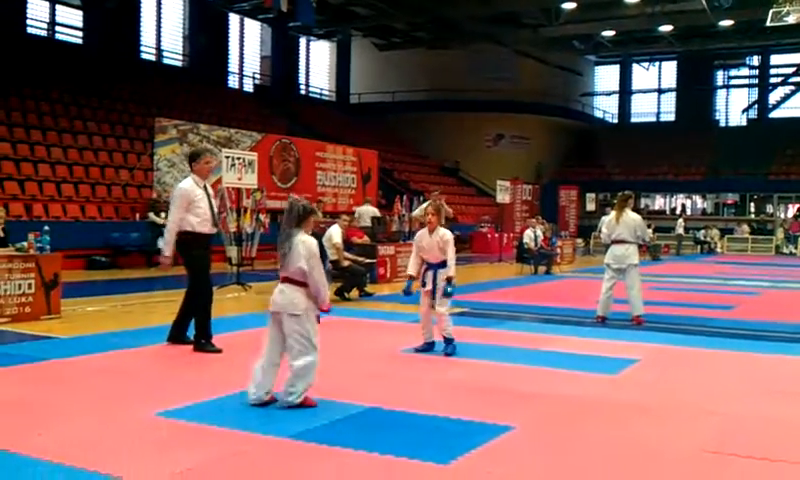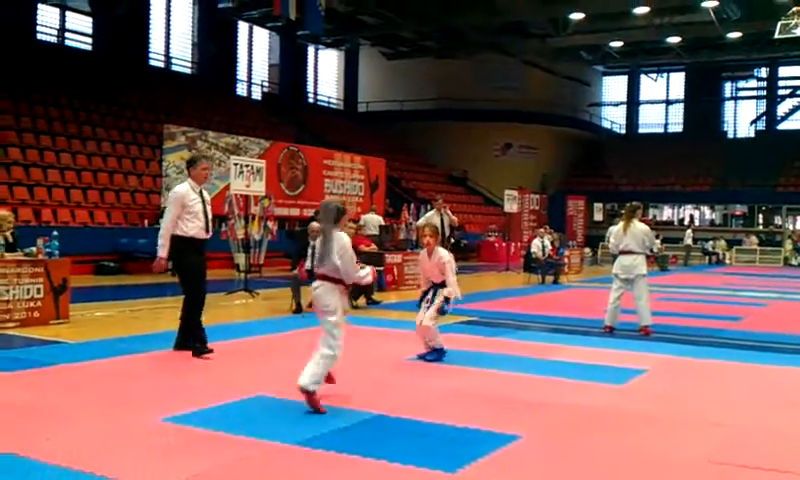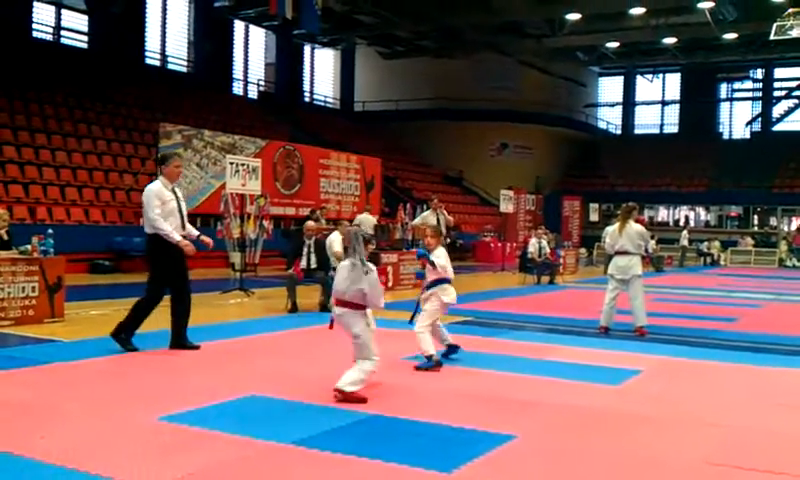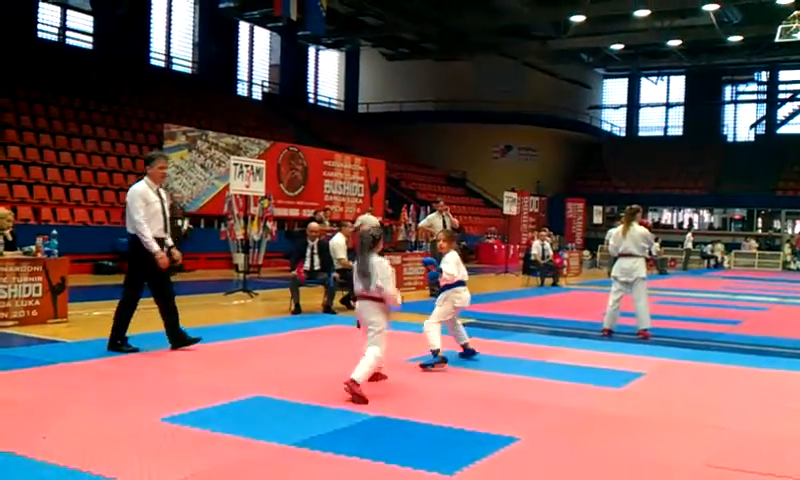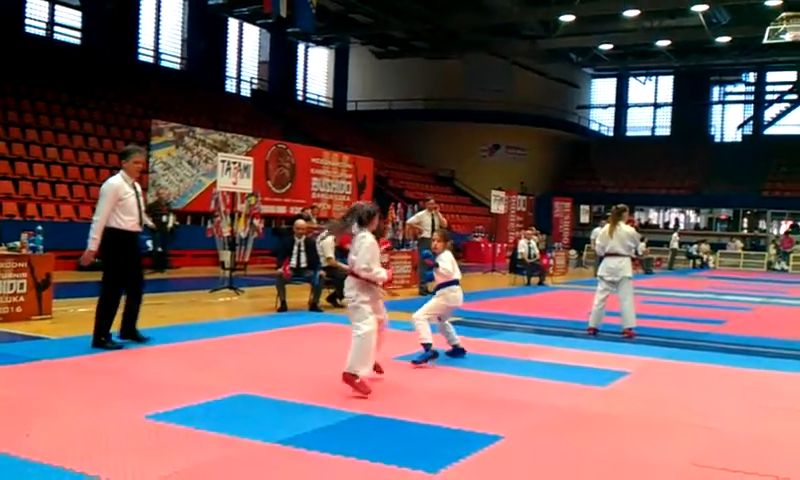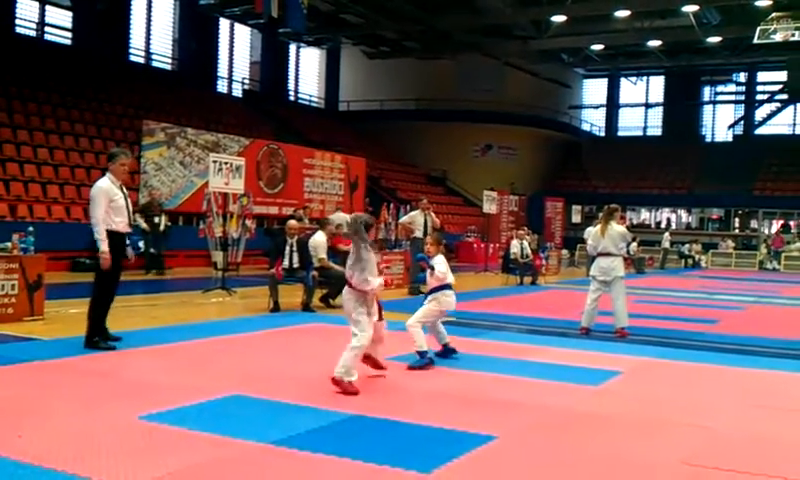
dt=0.3s
person 1, frame 1
left shoulder: (207, 188)
right shoulder: (185, 188)
right elbow: (173, 222)
right wrist: (167, 253)
left hip: (204, 242)
right hip: (191, 243)
left knee: (196, 289)
right knee: (204, 290)
left ankle: (178, 333)
right ankle: (202, 339)
person 1, frame 2
left shoulder: (203, 194)
right shoulder: (179, 192)
right elbow: (168, 225)
right wrist: (162, 255)
left hip: (198, 246)
right hip: (183, 247)
left knee: (198, 294)
right knee: (193, 294)
left ankle: (185, 339)
right ankle: (198, 340)
person 1, frame 3
left shoulder: (176, 192)
right shoulder: (153, 190)
right elbow: (156, 221)
left wrist: (199, 236)
right wrist: (180, 241)
left hip: (176, 247)
right hip: (161, 246)
left knee: (182, 293)
right knee: (154, 294)
left ankle: (179, 338)
right ankle: (123, 332)
person 1, frame 4
left shoulder: (160, 192)
right shoulder: (138, 191)
right elbow: (140, 225)
left wrist: (171, 247)
right wrist: (156, 251)
left hip: (157, 247)
right hip: (142, 248)
left knee: (165, 293)
right knee: (132, 294)
left ankle: (177, 337)
right ankle: (117, 340)
person 1, frame 5
left shoulder: (135, 186)
right shoulder: (113, 185)
right elbow: (100, 217)
right wrist: (92, 247)
left hip: (132, 240)
right hip: (116, 239)
left knee: (136, 286)
right knee: (112, 289)
left ankle: (129, 329)
right ankle: (101, 336)
person 1, frame 6
left shoulder: (120, 188)
right shoulder: (103, 187)
right elbow: (99, 220)
left wrist: (126, 246)
right wrist: (103, 249)
left hip: (119, 240)
right hip: (108, 241)
left knee: (110, 289)
right knee: (103, 289)
left ankle: (100, 330)
right ankle: (93, 337)
person 2, frame 1
left shoulder: (285, 240)
right shoulder: (308, 242)
right elbow: (316, 277)
right wrist: (324, 302)
left hip: (281, 295)
right hip: (298, 300)
left knee: (273, 349)
right knee: (306, 350)
left ankle: (259, 394)
right ankle: (294, 396)
person 2, frame 2
left shoulder: (323, 238)
right shoulder: (342, 239)
right elbow: (351, 274)
left wrist: (359, 270)
right wrist: (369, 272)
left hip: (321, 288)
right hip: (332, 293)
left knee: (330, 337)
right knee: (331, 344)
left ankle: (323, 369)
right ankle: (310, 385)
person 2, frame 3
left shoulder: (343, 266)
right shoulder: (368, 269)
left elbow: (336, 291)
right elbow: (375, 302)
right wrist: (379, 291)
left hip: (341, 312)
right hip: (356, 316)
left knee: (362, 352)
right knee: (369, 358)
left ankle: (358, 378)
right ankle: (345, 389)
person 2, frame 4
left shoulder: (360, 261)
right shoulder: (382, 264)
right elbow: (388, 293)
right wrist: (397, 299)
left hip: (362, 306)
right hip: (375, 309)
left knee: (375, 342)
right knee: (375, 350)
left ankle: (373, 371)
right ankle: (354, 382)
person 2, frame 5
left shoulder: (361, 235)
right shoulder: (367, 239)
right elbow: (364, 268)
left wrist: (378, 249)
right wrist: (384, 275)
left hip: (366, 287)
right hip: (360, 288)
left knee: (380, 321)
right knee: (365, 329)
left ankle: (369, 360)
right ankle: (352, 373)
person 2, frame 6
left shoulder: (359, 247)
right shoulder: (364, 251)
right elbow: (363, 282)
left wrist: (378, 270)
right wrist: (381, 281)
left hip: (362, 297)
right hip: (357, 298)
left knee: (378, 326)
right knee: (362, 336)
left ankle: (368, 354)
right ankle: (342, 377)
person 3, frame 1
left shoulder: (446, 235)
right shoulder: (420, 235)
left elbow: (450, 259)
right elbow: (415, 258)
left wrist: (449, 281)
right wrist: (410, 279)
left hip: (442, 273)
right hip: (427, 274)
left knee: (441, 309)
right knee: (425, 310)
left ankle: (449, 341)
right ankle: (428, 341)
person 3, frame 2
left shoulder: (444, 256)
right shoulder: (423, 255)
left elbow: (450, 279)
left wrist: (446, 300)
right wrist: (423, 294)
left hip: (445, 291)
right hip: (433, 290)
left knee: (427, 322)
right knee: (420, 322)
left ankle: (437, 350)
right ankle: (432, 349)
person 3, frame 3
left shoulder: (440, 252)
right shoulder: (432, 253)
left elbow: (444, 269)
left wrist: (429, 261)
right wrist: (424, 277)
left hip: (439, 293)
right hip: (438, 293)
left knee: (421, 327)
right knee: (432, 322)
left ankle: (433, 359)
right ankle: (450, 345)
person 3, frame 4
left shoulder: (450, 257)
right shoulder: (452, 256)
left elbow: (451, 275)
right elbow: (462, 274)
left wrist: (438, 269)
right wrist: (439, 276)
left hip: (453, 295)
right hip: (459, 294)
left knee: (431, 324)
right knee: (452, 320)
left ankle: (438, 356)
right ankle: (467, 348)
person 3, frame 5
left shoulder: (445, 256)
right shoulder: (444, 256)
left elbow: (448, 272)
left wrist: (434, 264)
right wrist: (434, 276)
left hip: (447, 294)
right hip: (451, 293)
left knee: (419, 317)
right knee: (442, 319)
left ankle: (429, 350)
right ankle: (457, 348)
person 3, frame 6
left shoulder: (438, 260)
right shoulder: (435, 259)
left elbow: (442, 275)
left wrist: (429, 266)
right wrist: (426, 278)
left hip: (440, 298)
right hip: (442, 297)
left knee: (413, 323)
right knee: (432, 321)
left ankle: (424, 358)
right ankle: (447, 347)
person 4, frame 1
left shoulder: (612, 217)
right shoulder: (635, 218)
left elbow: (605, 237)
right elbow: (644, 237)
right wrist: (635, 238)
left hip: (614, 251)
right hip: (629, 252)
left knee: (608, 284)
right knee: (633, 285)
left ankle: (601, 314)
right ankle: (637, 315)
person 4, frame 2
left shoulder: (619, 227)
right shoulder: (643, 228)
left elbow: (612, 247)
right elbow: (651, 245)
left hip: (622, 262)
right hip: (637, 262)
left knee: (616, 294)
right knee: (641, 295)
left ankle: (609, 324)
right ankle: (644, 326)
person 4, frame 3
left shoulder: (615, 228)
right shoulder: (639, 229)
left elbow: (608, 247)
right elbow: (646, 242)
left hip: (618, 262)
right hip: (633, 263)
left knee: (611, 294)
right knee: (636, 296)
left ankle: (604, 324)
right ankle: (639, 326)
person 4, frame 4
left shoulder: (619, 230)
right shoulder: (643, 231)
left elbow: (612, 249)
right elbow: (650, 245)
left hip: (621, 264)
right hip: (637, 265)
left knee: (615, 297)
right knee: (640, 298)
left ankle: (607, 327)
right ankle: (643, 329)
person 4, frame 5
left shoulder: (606, 229)
right shoulder: (629, 231)
left elbow: (598, 248)
right elbow: (636, 245)
left hip: (608, 263)
right hip: (623, 264)
left knee: (600, 296)
right knee: (626, 297)
left ankle: (592, 326)
right ankle: (628, 328)
person 4, frame 6
left shoulder: (597, 229)
right shoulder: (620, 230)
left elbow: (590, 248)
right elbow: (628, 239)
left hip: (600, 264)
right hip: (615, 264)
left knee: (593, 296)
right knee: (618, 297)
left ankle: (585, 325)
right ankle: (620, 327)
